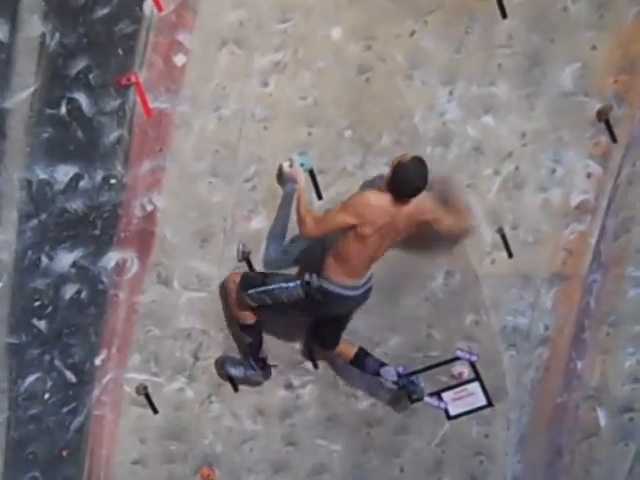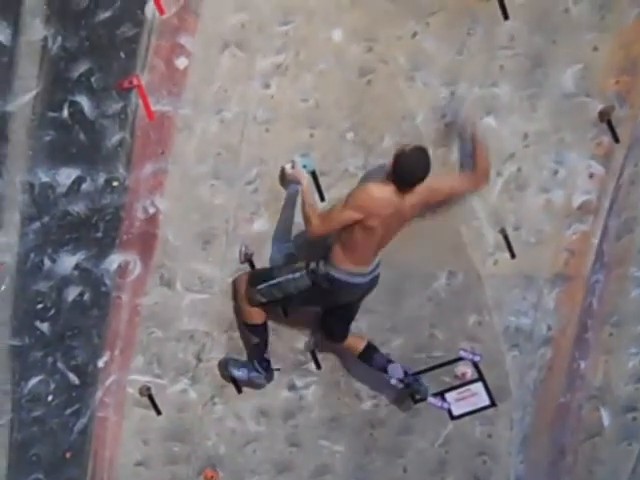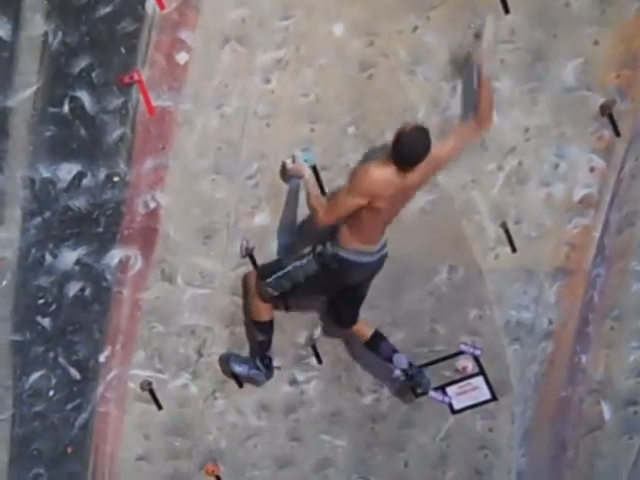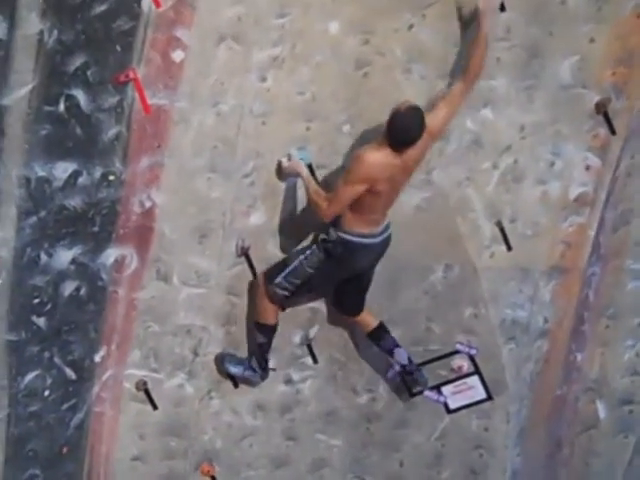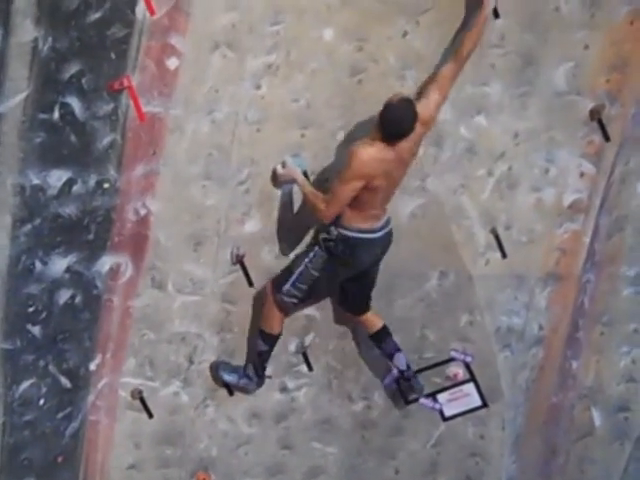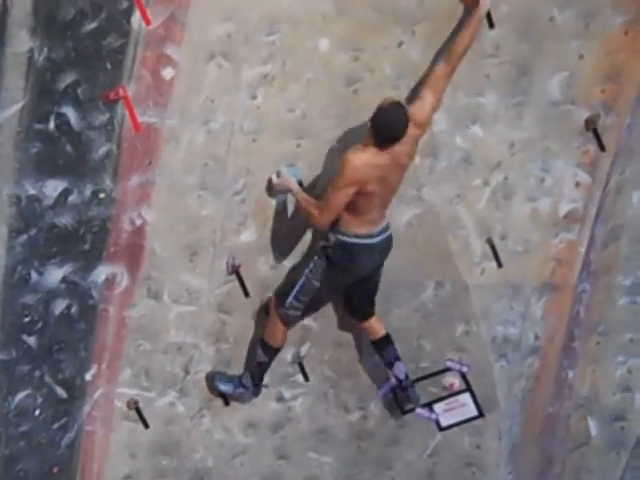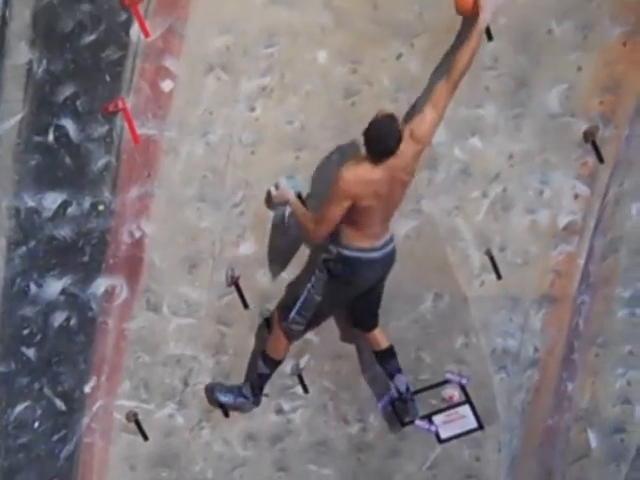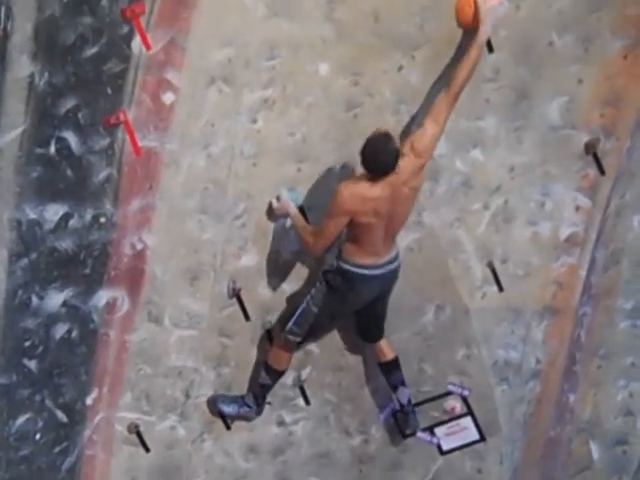
dt=0.1s
person 1, frame 1
left shoulder: (369, 204)
right shoulder: (423, 208)
left elbow: (310, 228)
right elbow: (463, 223)
left wrist: (299, 182)
right wrist: (446, 189)
left hip: (327, 291)
right hip: (359, 290)
left knee: (235, 286)
right knee: (328, 343)
left ankle: (256, 364)
right ankle: (400, 379)
person 1, frame 2
left shoulder: (371, 195)
right shoulder: (427, 192)
left elbow: (317, 227)
right elbow: (480, 178)
left wrist: (303, 182)
right wrist: (474, 136)
left hip: (335, 279)
right hip: (366, 278)
left knee: (245, 286)
right knee: (338, 335)
left ankle: (259, 368)
right ankle: (405, 378)
person 1, frame 3
left shoulder: (372, 177)
right shoulder: (429, 161)
left elbow: (324, 217)
right elbow: (482, 122)
left wrist: (305, 175)
right wrist: (482, 69)
left hip: (342, 261)
right hip: (373, 259)
left knee: (257, 285)
right knee: (348, 319)
left ankle: (260, 364)
right ankle: (408, 369)
person 1, frame 4
left shoulder: (370, 162)
right shoulder: (427, 134)
left elbow: (327, 211)
right elbow: (467, 79)
left wrist: (302, 173)
left hip: (346, 245)
right hip: (378, 241)
left knee: (268, 287)
right knee: (354, 309)
left ankle: (256, 366)
right ankle: (409, 367)
person 1, frame 5
left shoulder: (364, 157)
right shoulder: (421, 124)
left elbow: (326, 212)
right elbow: (456, 59)
left wrist: (297, 178)
left hip: (348, 242)
right hip: (379, 238)
left knee: (276, 299)
right knee: (360, 308)
left ankle: (252, 375)
right ankle: (406, 374)
person 1, frame 6
left shoulder: (356, 163)
right shoulder: (415, 127)
left elbow: (321, 218)
right elbow: (447, 63)
left wrist: (292, 187)
left hip: (347, 249)
right hip: (380, 243)
left knee: (282, 309)
right knee: (365, 314)
left ankle: (249, 383)
right ankle: (405, 384)
person 1, frame 7
left shoulder: (351, 177)
right shoulder: (415, 144)
left elbow: (317, 232)
right elbow: (450, 79)
left wrist: (290, 199)
left hip: (350, 262)
right hip: (384, 256)
left knee: (285, 324)
right knee: (368, 325)
left ankle: (249, 394)
right ankle: (405, 396)
person 1, frame 8
left shoulder: (350, 195)
right shoulder: (416, 161)
left elbow: (316, 246)
right elbow: (449, 93)
left wrist: (291, 212)
left hip: (352, 278)
right hip: (388, 271)
left knee: (288, 337)
right knee: (375, 336)
left ankle: (252, 404)
right ankle: (407, 410)
